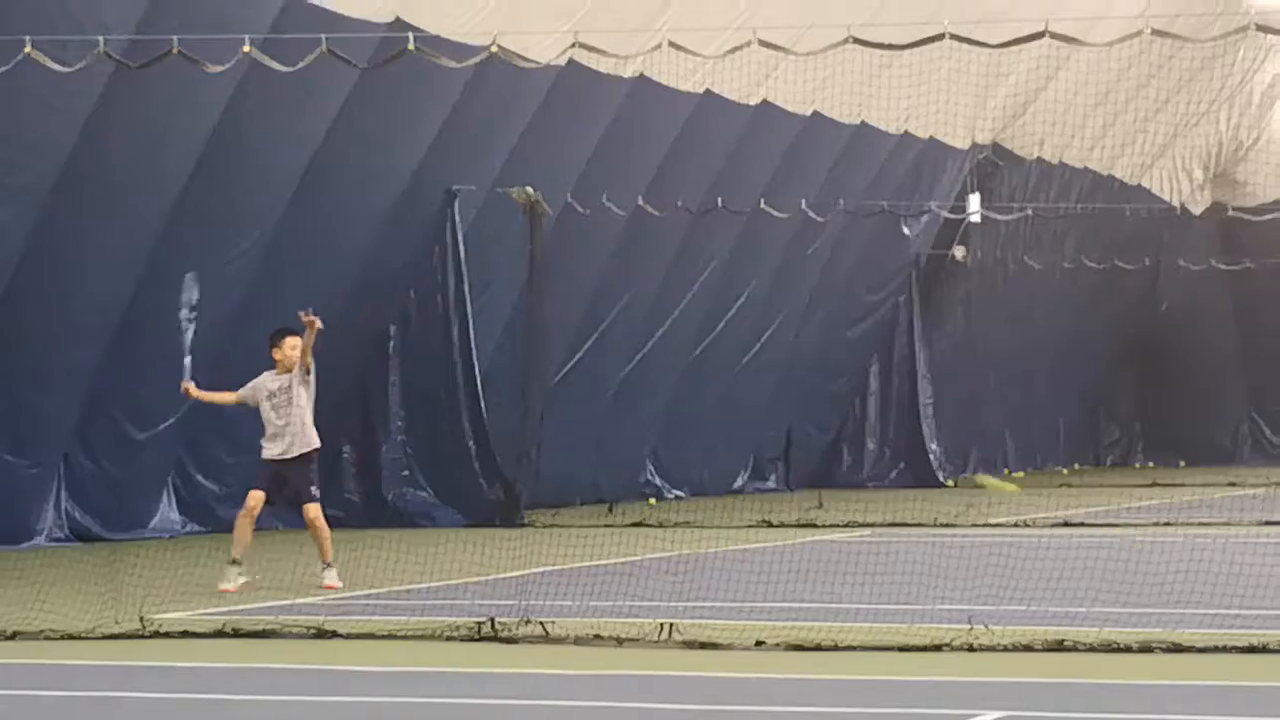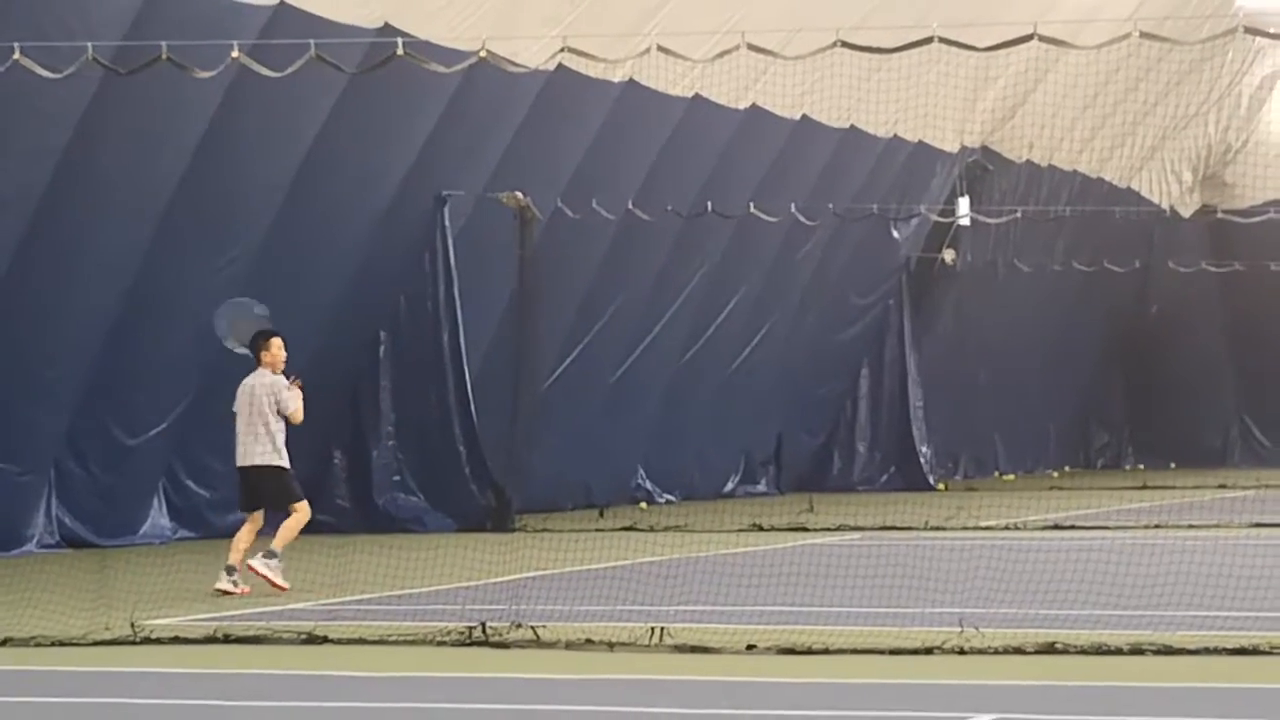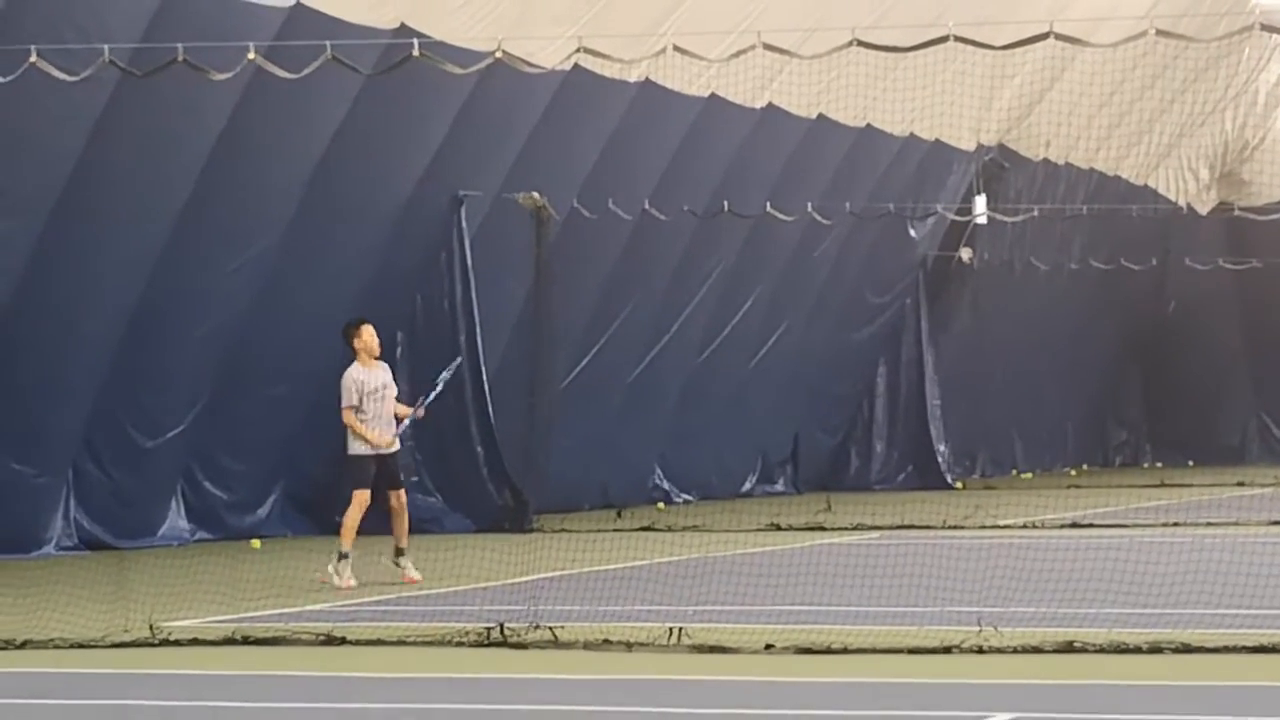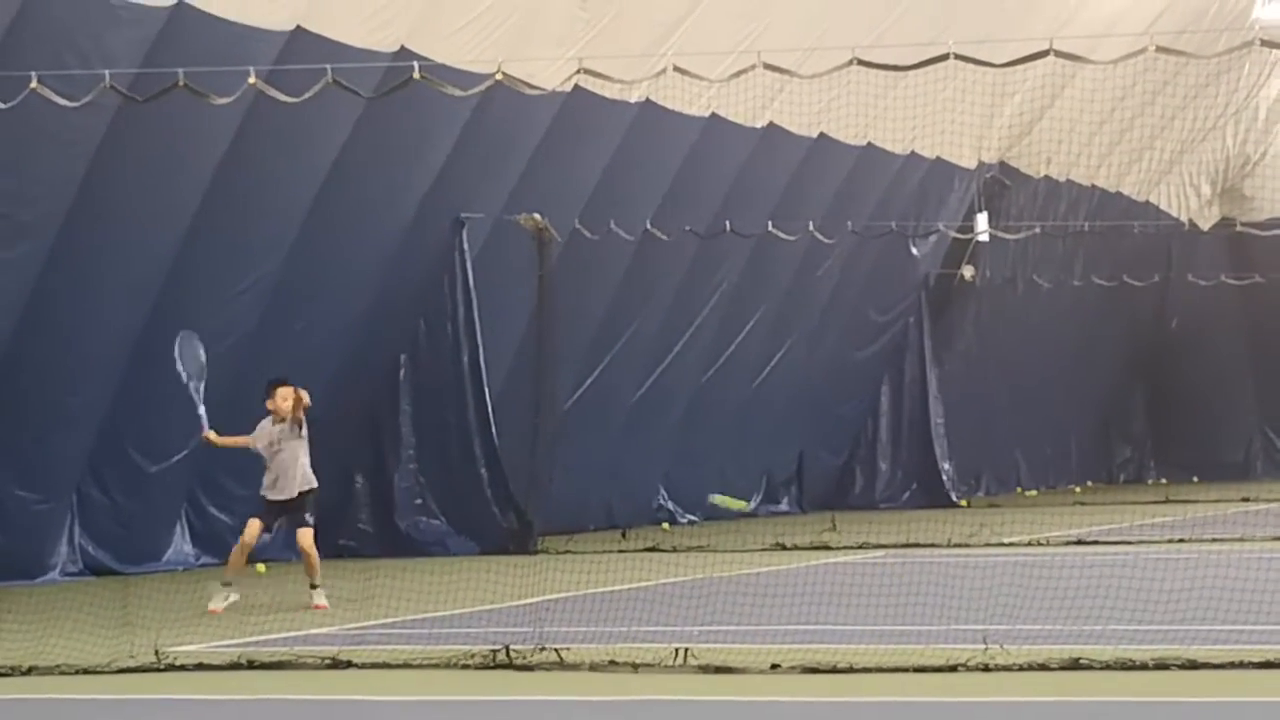
dt=1s
person 1, frame 1
left shoulder: (303, 373)
right shoulder: (263, 382)
left elbow: (306, 353)
right elbow: (234, 397)
left wrist: (311, 330)
right wrist: (198, 394)
left hip: (302, 456)
right hip: (273, 457)
left knee: (313, 515)
right knee: (250, 505)
left ankle: (328, 568)
right ankle: (234, 567)
person 1, frame 2
left shoulder: (246, 385)
right shoulder: (277, 383)
right elbow: (296, 417)
right wrist: (295, 396)
left hip: (246, 461)
right hip: (270, 461)
left knee: (253, 521)
right knee: (301, 511)
left ankle: (229, 575)
right ankle: (269, 558)
person 1, frame 3
left shoulder: (384, 369)
right shoulder: (352, 376)
right elbow: (348, 417)
left wrist: (411, 411)
right wrist: (372, 438)
left hip: (388, 448)
right hip: (362, 450)
left knee: (399, 502)
right knee: (361, 500)
left ankle: (400, 558)
right ankle: (342, 563)
person 1, frame 4
left shoulder: (297, 420)
right shoulder: (265, 427)
left elbow: (299, 407)
right elbow: (250, 442)
left wrist: (302, 399)
right wrist: (215, 438)
left hip: (301, 492)
right hip: (272, 494)
left knee: (305, 544)
right knee: (247, 539)
left ankle: (316, 590)
right ankle: (226, 589)
